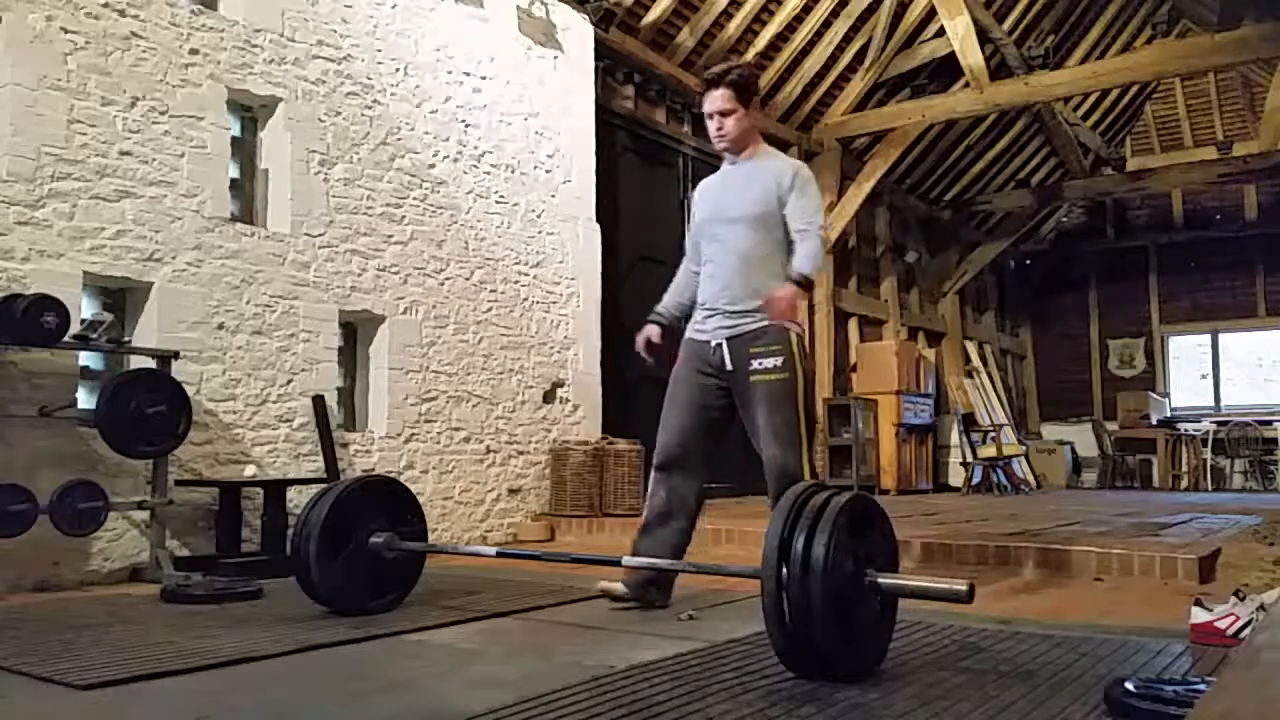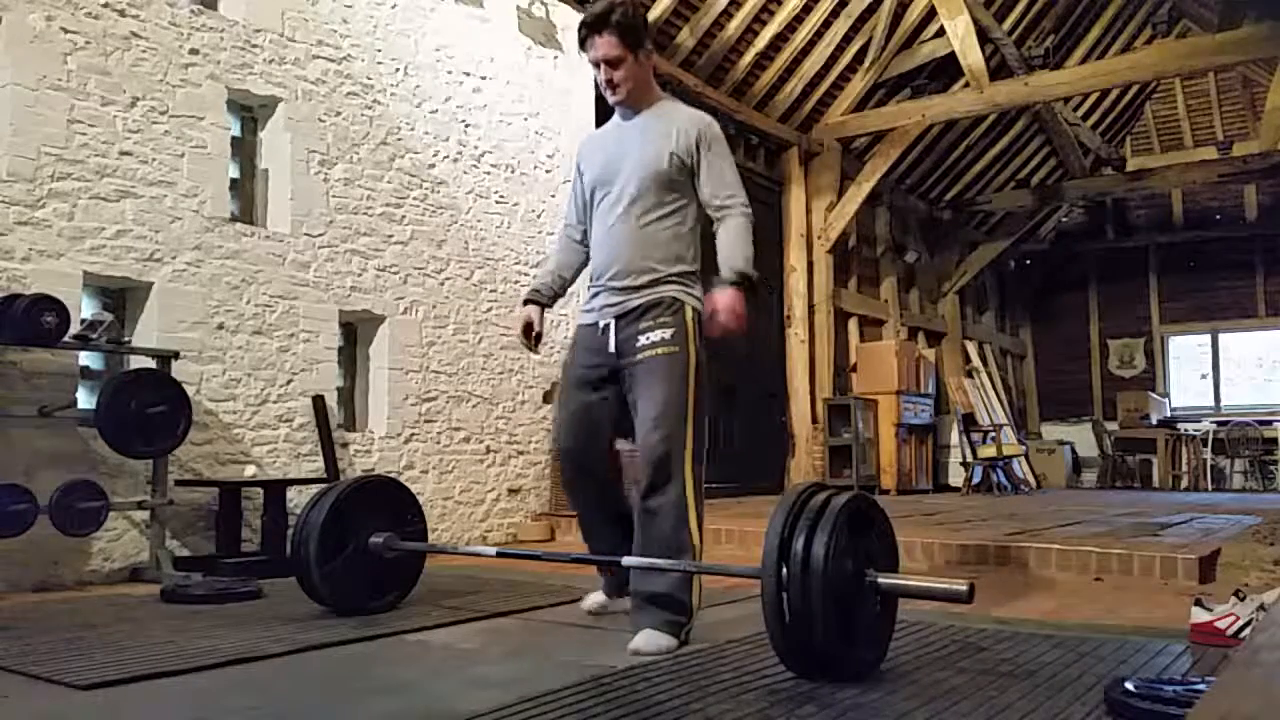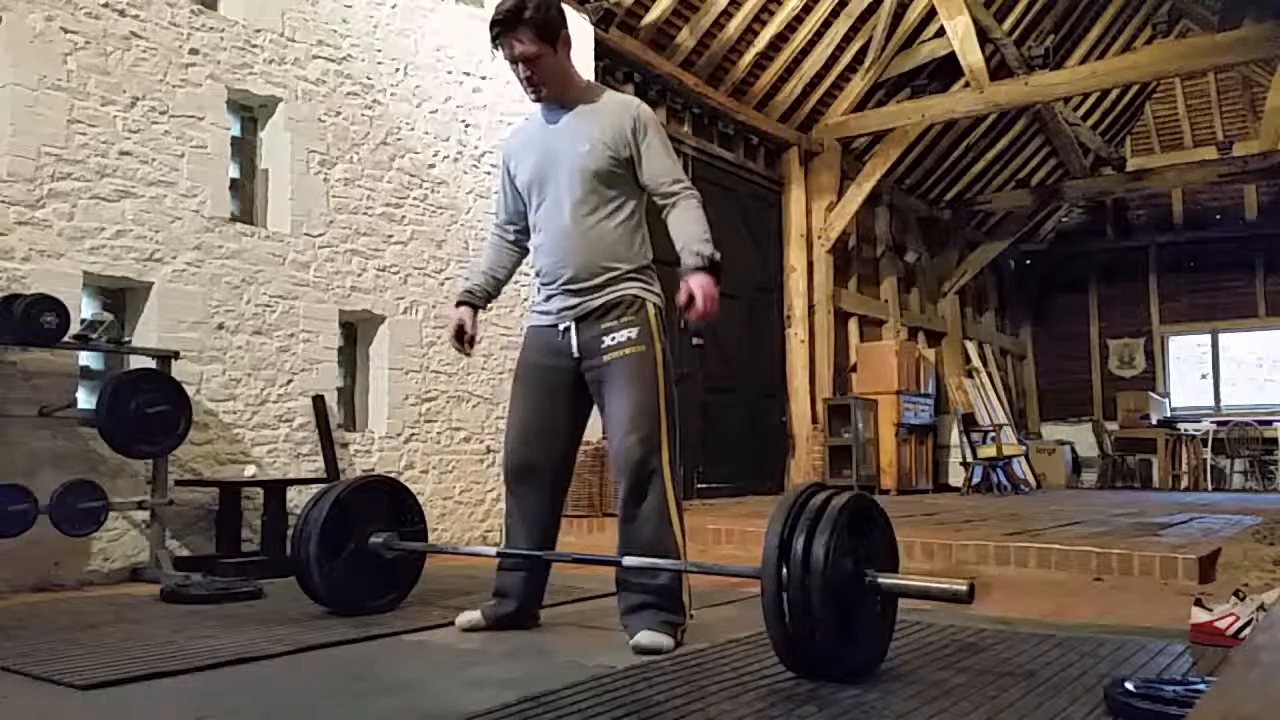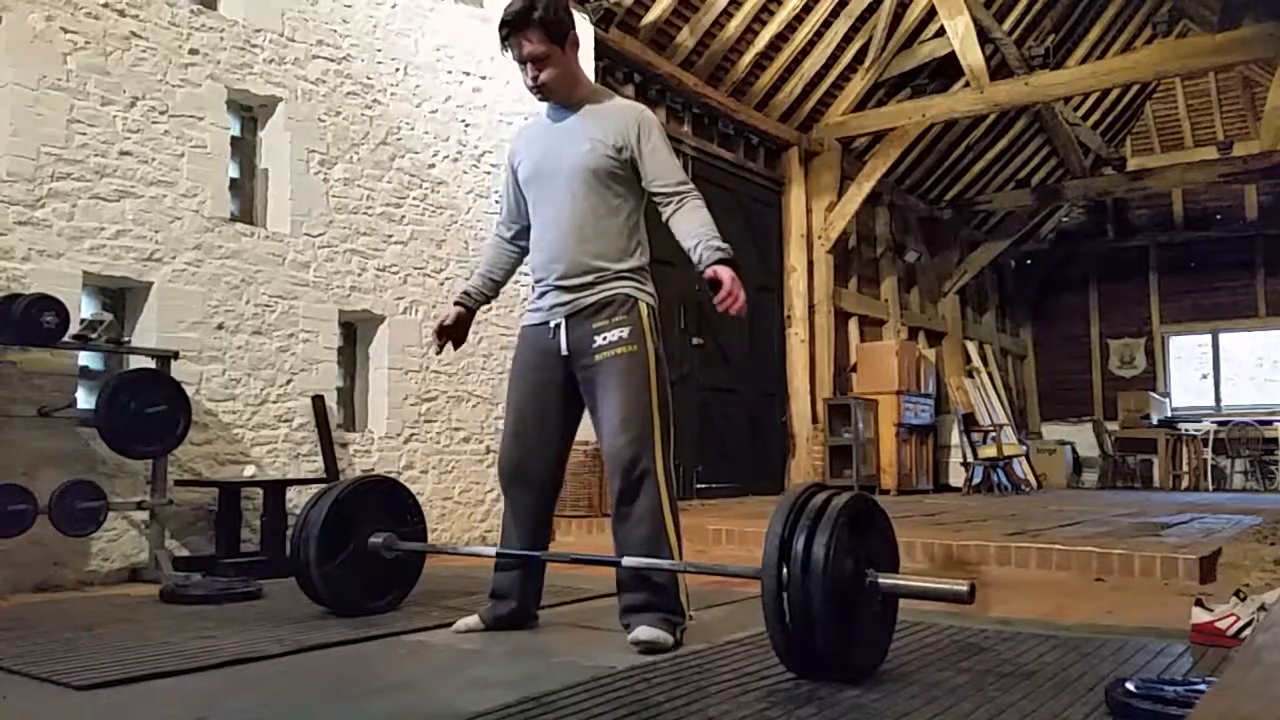
dt=1s
person 1, frame 1
left shoulder: (789, 174)
right shoulder: (705, 190)
left elbow: (811, 238)
left wrist: (796, 284)
right wrist: (659, 318)
left hip: (765, 337)
right hip: (703, 340)
left knee: (784, 463)
right knee: (675, 455)
right ankle: (650, 575)
person 1, frame 2
left shoulder: (693, 128)
right shoulder: (592, 146)
left elbow: (731, 212)
left wrist: (733, 281)
right wrist: (537, 296)
left hip: (662, 313)
right hip: (596, 319)
left knee: (661, 458)
right knee: (577, 453)
left ankle: (663, 610)
right ankle: (621, 575)
person 1, frame 3
left shoulder: (627, 116)
right shoulder: (517, 144)
left elbow: (677, 196)
right elbow: (509, 234)
left wrist: (700, 264)
right wrist: (471, 298)
left hip: (623, 312)
right hip: (549, 324)
left knee: (639, 458)
right knee: (529, 464)
left ankle: (654, 612)
right ankle: (515, 598)
person 1, frame 4
left shoulder: (628, 120)
right shoulder: (525, 142)
left elbow: (678, 198)
right elbow: (509, 235)
left wrist: (716, 260)
right wrist: (468, 300)
left hip: (615, 311)
right hip: (543, 320)
left knee: (633, 457)
right knee: (523, 464)
left ankle: (654, 610)
right ankle: (513, 600)
